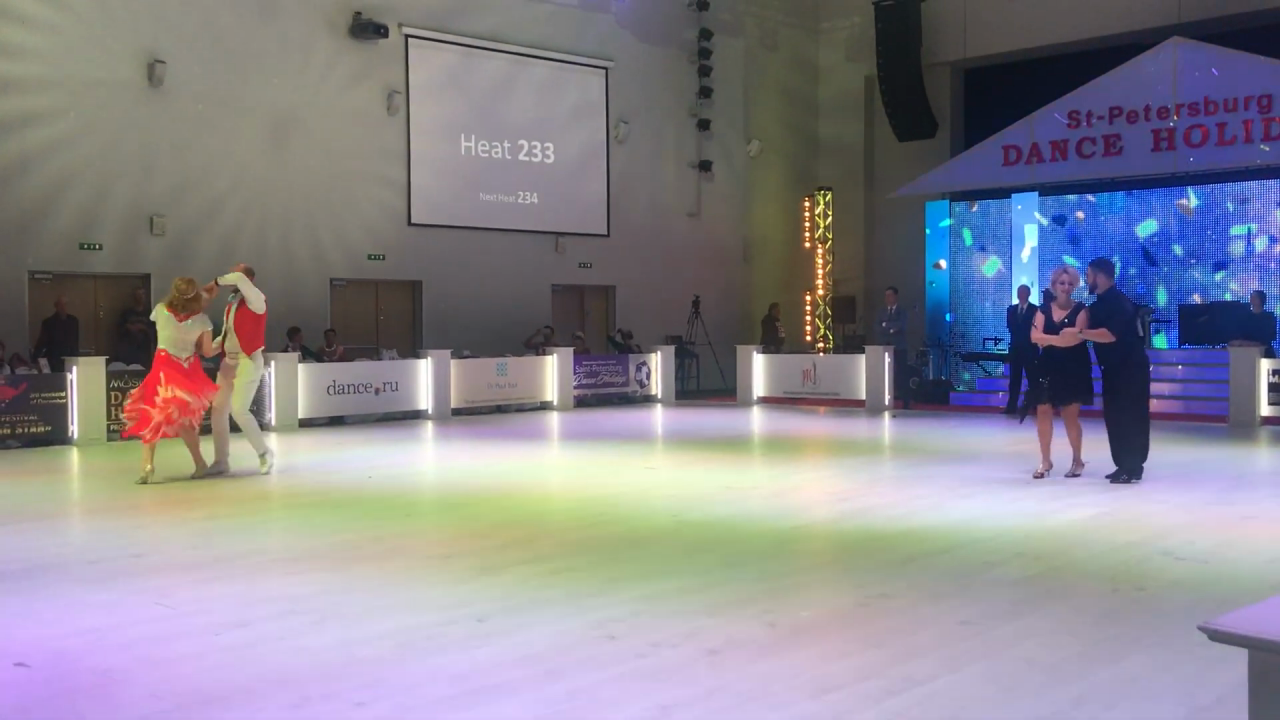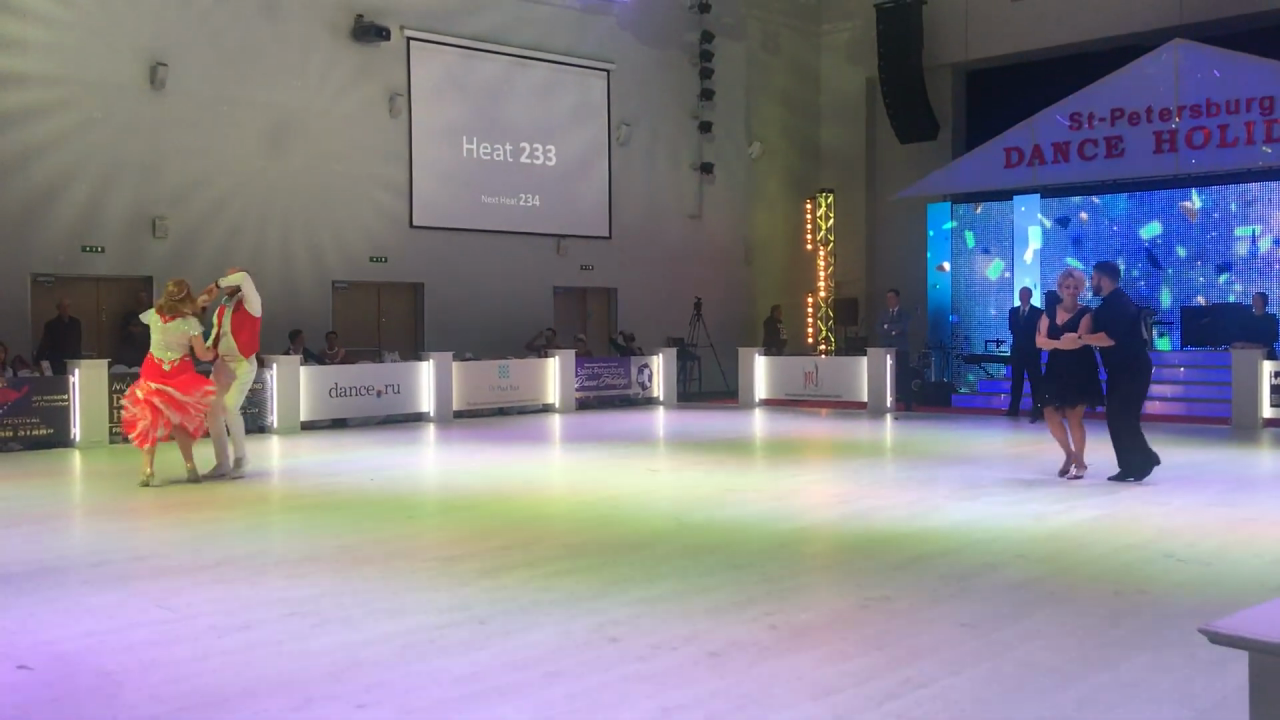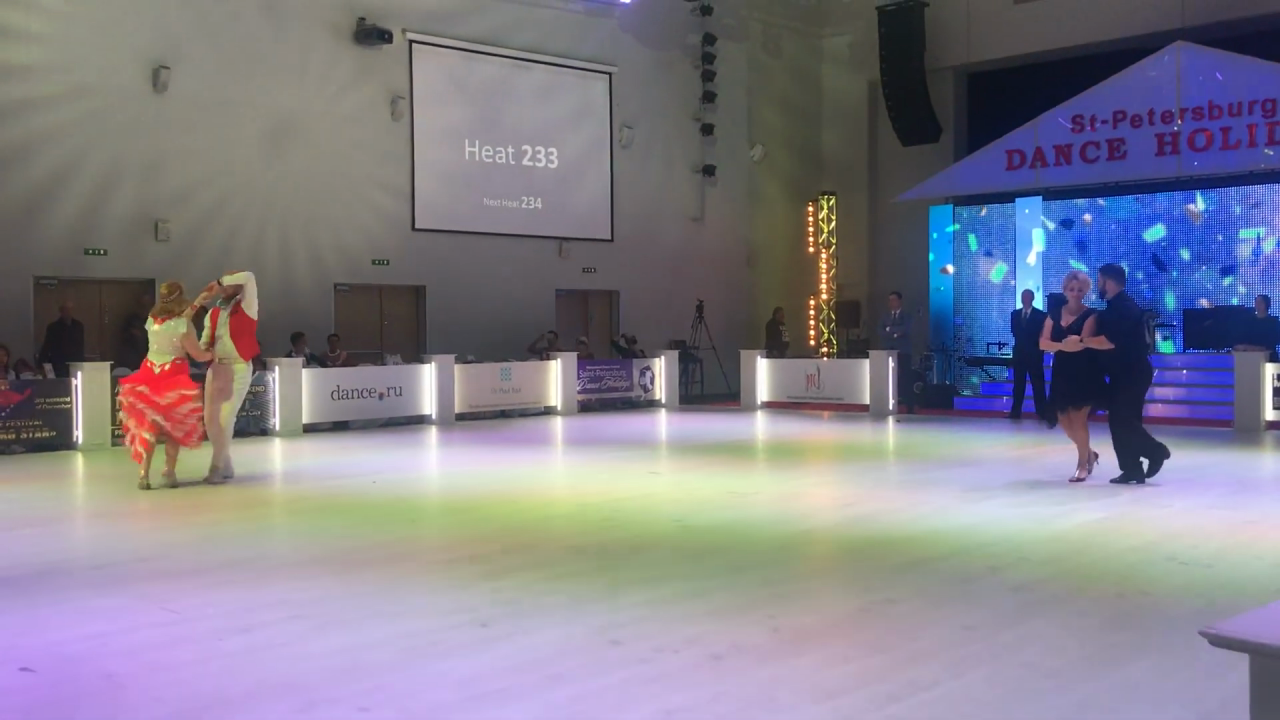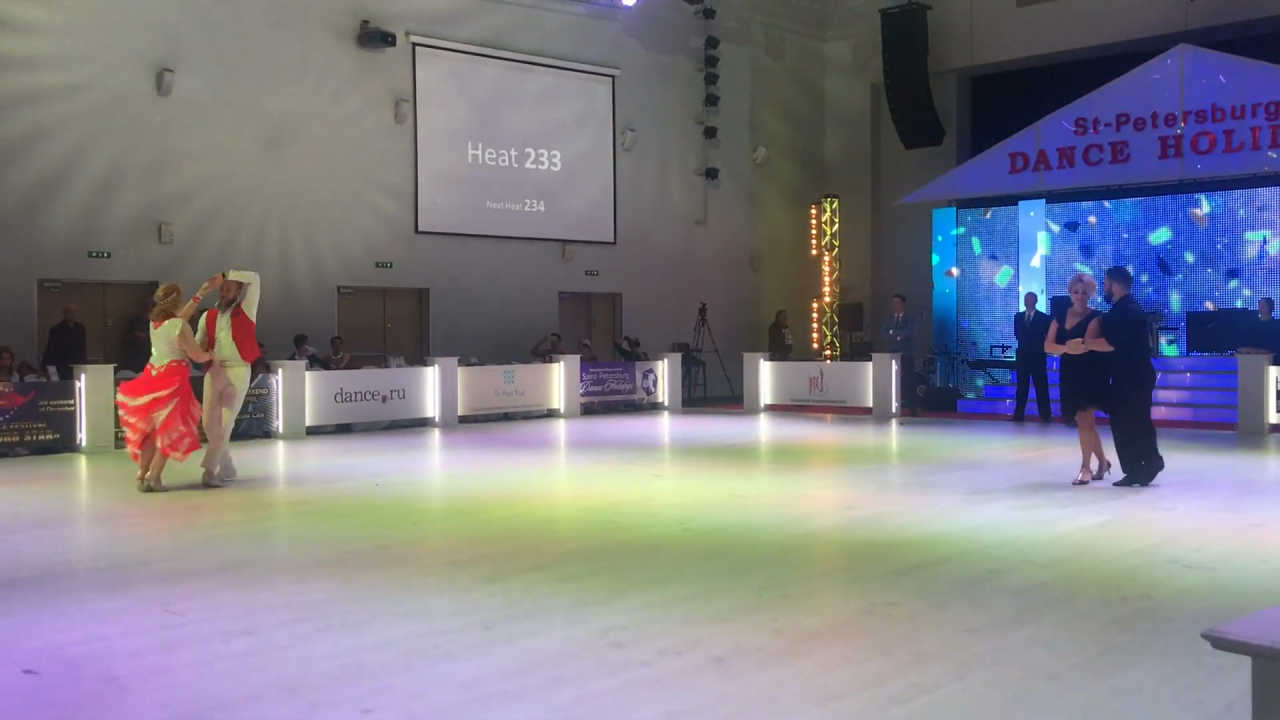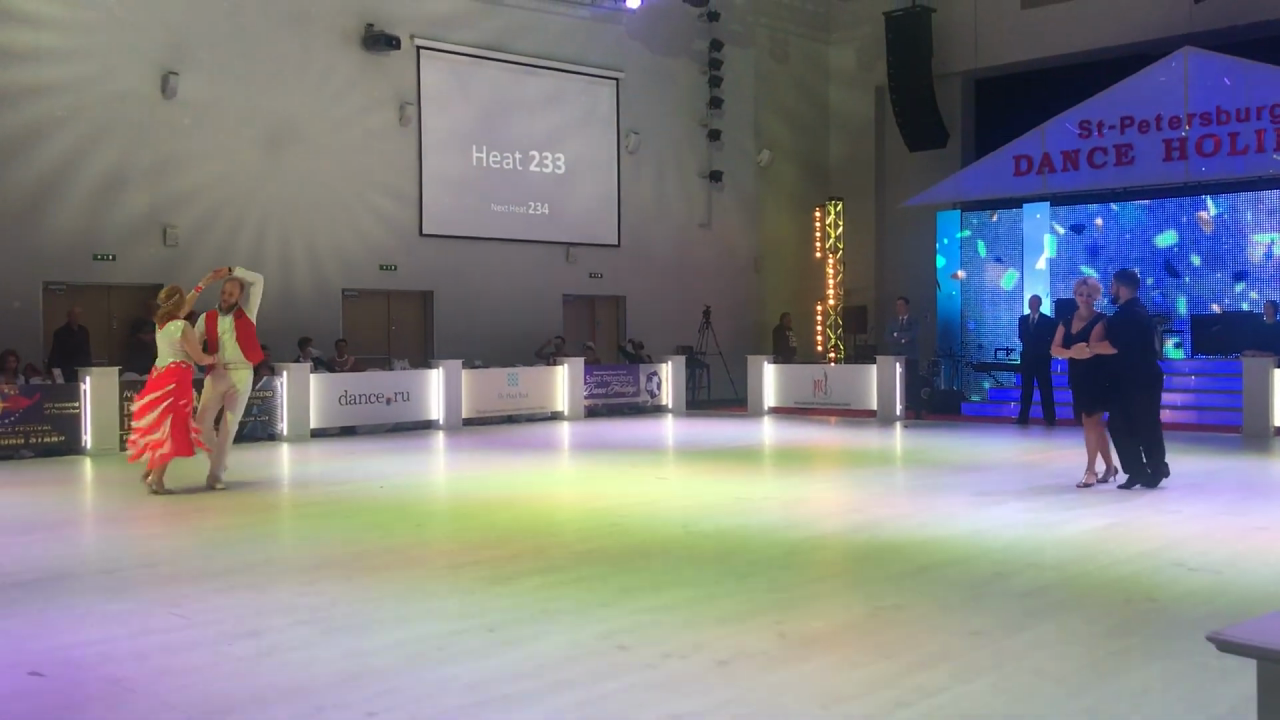
dt=0.1s
person 1, frame 1
left shoulder: (1119, 303)
right shoulder: (1099, 304)
left elbow: (1110, 334)
right elbow: (1093, 330)
left wrist: (1080, 333)
left hip: (1131, 368)
right hip: (1113, 369)
left knee: (1132, 417)
right knee: (1113, 417)
left ankle: (1133, 467)
right ankle: (1125, 464)
person 1, frame 2
left shoulder: (1122, 305)
right shoulder: (1107, 305)
left elbow: (1110, 338)
right elbow: (1097, 332)
left wrist: (1080, 338)
left hip: (1132, 370)
right hip: (1118, 370)
left knee: (1122, 417)
right knee: (1116, 418)
left ankle: (1144, 458)
right ankle: (1130, 466)
person 1, frame 3
left shoulder: (1125, 308)
right shoulder: (1113, 308)
left elbow: (1111, 341)
right elbow: (1101, 335)
left wrist: (1080, 341)
left hip: (1133, 374)
right hip: (1120, 373)
left knee: (1123, 420)
right knee: (1119, 421)
left ankle: (1156, 452)
right ankle: (1131, 469)
person 1, frame 4
left shoulder: (1129, 311)
right shoulder: (1119, 310)
left elbow: (1111, 343)
right elbow: (1106, 335)
left wrist: (1083, 343)
left hip: (1135, 377)
right hip: (1123, 377)
left knee: (1137, 423)
right knee: (1122, 423)
left ankle: (1150, 463)
right ankle: (1134, 470)
person 1, frame 5
left shoulder: (1134, 314)
right shoulder: (1125, 313)
left elbow: (1114, 346)
right elbow: (1111, 337)
left wrist: (1088, 347)
left hip: (1143, 379)
right hip: (1128, 379)
left knee: (1146, 425)
right knee: (1118, 423)
left ankle: (1156, 469)
right ankle: (1138, 471)
person 2, frame 1
left shoulder: (256, 300)
right shoulder: (231, 305)
left elbow: (240, 280)
left wrist: (217, 282)
left hip: (248, 362)
right hip: (229, 362)
left knee: (239, 410)
right knee: (218, 411)
left ankle: (264, 453)
right ankle: (221, 461)
person 2, frame 2
left shoulder: (250, 304)
right shoulder: (220, 310)
left elbow: (245, 277)
right elbow: (214, 340)
left wrist: (217, 284)
left hip: (243, 365)
right hip: (220, 365)
left knee: (229, 410)
right knee: (213, 414)
left ankle: (240, 458)
right ankle: (222, 463)
person 2, frame 3
left shoulder: (247, 306)
right shoulder: (213, 313)
left elbow: (248, 278)
right elbow: (205, 342)
left wrist: (220, 281)
left hip: (239, 368)
right hip: (216, 368)
left knee: (226, 416)
right knee: (210, 418)
left ankle: (218, 466)
right ankle: (225, 467)
person 2, frame 4
left shoulder: (246, 310)
right shoulder: (209, 317)
left elbow: (254, 280)
right elbow: (197, 345)
left wrist: (226, 275)
left hip: (238, 372)
right hip: (214, 372)
left knee: (226, 421)
right knee: (209, 421)
left ankle: (210, 470)
right ankle: (227, 467)
person 2, frame 5
left shoulder: (247, 311)
right shoulder: (208, 318)
left elbow: (258, 280)
left wrist: (231, 270)
left hip: (241, 374)
right hip: (216, 374)
left knee: (230, 423)
right knee: (203, 420)
left ankle: (215, 474)
right ankle: (218, 463)
person 3, frame 1
left shoulder: (162, 311)
right shoulder: (202, 320)
right elbow: (208, 352)
left wrist: (197, 297)
left hip: (165, 369)
right hip: (189, 370)
left knee: (150, 418)
right knee: (185, 419)
left ankle: (148, 467)
right ankle: (200, 463)
person 3, frame 2
left shoulder: (153, 315)
right shoulder: (191, 323)
right elbow: (203, 355)
left wrist: (197, 304)
right wrist: (213, 353)
left hip: (153, 371)
right hip: (180, 373)
left knee: (148, 422)
right knee: (181, 420)
left ankle: (148, 471)
right ankle: (190, 466)
person 3, frame 3
left shoulder: (152, 319)
right shoulder: (183, 324)
right elbow: (198, 355)
left wrist: (197, 303)
right wrist: (212, 353)
left hip: (149, 376)
right hip: (174, 376)
left knee: (146, 426)
right knee: (175, 425)
left ankle: (144, 473)
right ankle: (170, 470)
person 3, frame 4
left shoulder: (157, 321)
right shoulder: (179, 326)
left elbow: (182, 315)
right elbow: (196, 355)
left wrist: (201, 294)
right wrist: (212, 354)
left hip: (152, 376)
right hip: (172, 379)
left knee: (149, 426)
right knee: (172, 428)
left ankle: (143, 473)
right ankle: (154, 477)
person 3, frame 5
left shoulder: (161, 323)
right shoulder: (182, 327)
left elbow: (183, 307)
right elbow: (198, 357)
left wrist: (203, 284)
right wrist: (214, 358)
left hip: (161, 379)
right hip: (175, 380)
left knee: (159, 427)
right knee: (172, 430)
left ankle: (151, 472)
right ankle: (156, 480)
person 4, frame 1
left shoulder: (1080, 310)
right shoulder: (1043, 310)
left elbow: (1076, 338)
right elbow: (1035, 337)
left wrist: (1048, 340)
right wrist: (1060, 337)
left hip: (1074, 367)
right hip: (1049, 366)
left knee: (1070, 415)
right knee: (1043, 411)
left ankle: (1077, 461)
right ankle: (1045, 460)
person 4, frame 2
left shoulder: (1085, 313)
right shoulder: (1049, 312)
left elbow: (1079, 341)
right elbow: (1039, 341)
left wrist: (1054, 343)
right wrist: (1063, 341)
left hip: (1080, 370)
right hip: (1056, 369)
left knee: (1074, 416)
right knee: (1051, 415)
left ankle: (1079, 463)
right ankle: (1069, 455)
person 4, frame 3
left shoulder: (1090, 315)
right shoulder: (1054, 314)
left elbow: (1082, 343)
right elbow: (1042, 343)
left wrist: (1057, 346)
right wrist: (1066, 344)
left hip: (1084, 372)
right hip: (1062, 371)
left knee: (1078, 418)
right knee: (1063, 419)
left ankle: (1083, 465)
right ankle: (1089, 454)
person 4, frame 4
left shoulder: (1094, 317)
right shoulder: (1061, 317)
right elbow: (1047, 345)
left wrist: (1063, 348)
right wrist: (1068, 347)
left hip: (1090, 373)
right hip: (1070, 374)
left knee: (1084, 420)
right knee: (1085, 420)
left ankle: (1085, 468)
right ankle: (1102, 462)
person 4, frame 5
left shoulder: (1100, 321)
right shoulder: (1067, 321)
right elbow: (1054, 349)
left wrist: (1069, 352)
right wrist: (1074, 352)
left hip: (1097, 376)
right hip: (1078, 377)
left knee: (1091, 422)
right knee: (1094, 424)
left ankle: (1090, 471)
right ankle: (1109, 467)
